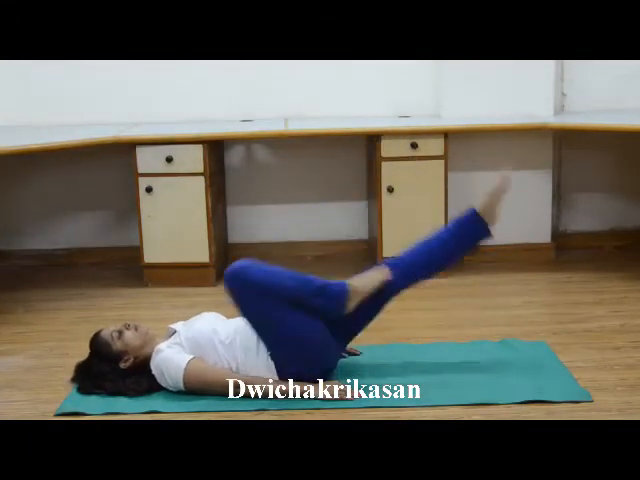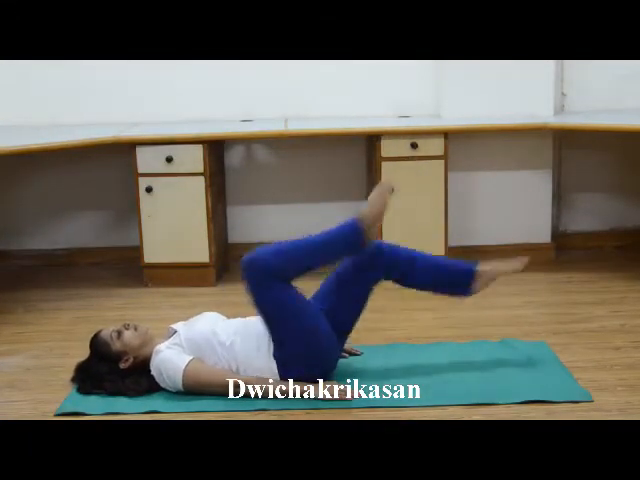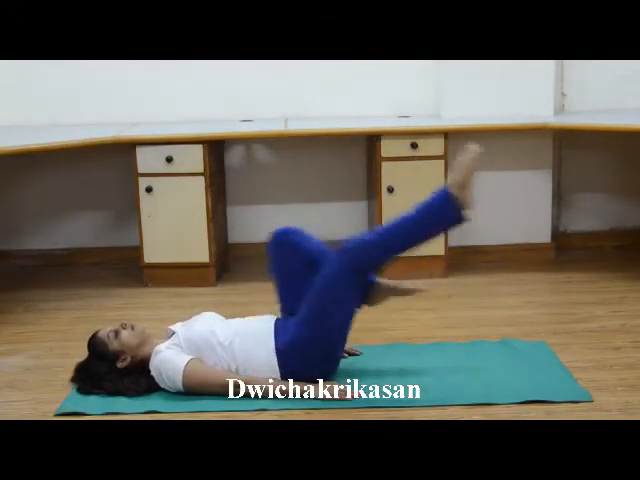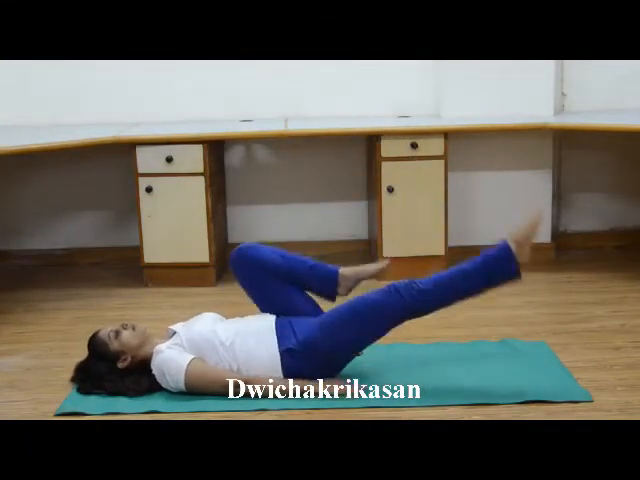
dt=0.3s
person 1, frame 1
left shoulder: (174, 335)
right shoulder: (165, 364)
right elbow: (235, 383)
right wrist: (305, 387)
left hip: (311, 339)
right hip: (304, 357)
left knee: (388, 272)
right knee: (241, 274)
left ankle: (479, 220)
right ankle: (343, 294)
person 1, frame 2
left shoulder: (177, 333)
right shoulder: (164, 365)
right elbow: (234, 382)
right wrist: (306, 386)
left hip: (313, 341)
right hip: (304, 358)
left knee: (375, 256)
right knee: (258, 264)
left ankle: (472, 276)
right ankle: (358, 232)
person 1, frame 3
left shoulder: (174, 335)
right shoulder: (163, 364)
right elbow: (232, 384)
left wrist: (330, 331)
right wrist: (305, 388)
left hip: (291, 332)
right hip: (299, 356)
left knee: (286, 238)
right knee: (348, 254)
left ankle: (366, 288)
right ankle: (450, 200)
person 1, frame 4
left shoulder: (174, 337)
right shoulder: (166, 365)
right elbow: (233, 381)
right wrist: (299, 385)
left hip: (293, 327)
right hip: (304, 353)
left knee: (245, 255)
right knee: (399, 297)
left ankle: (339, 279)
right ankle: (507, 258)
